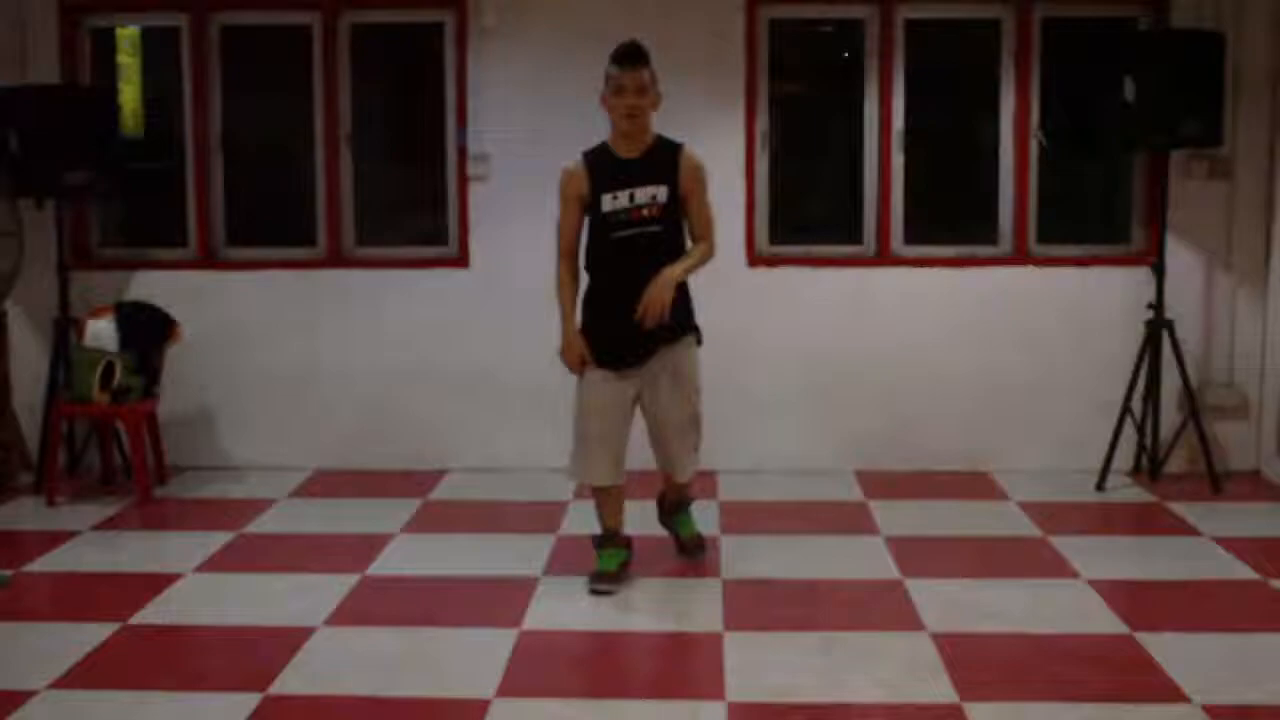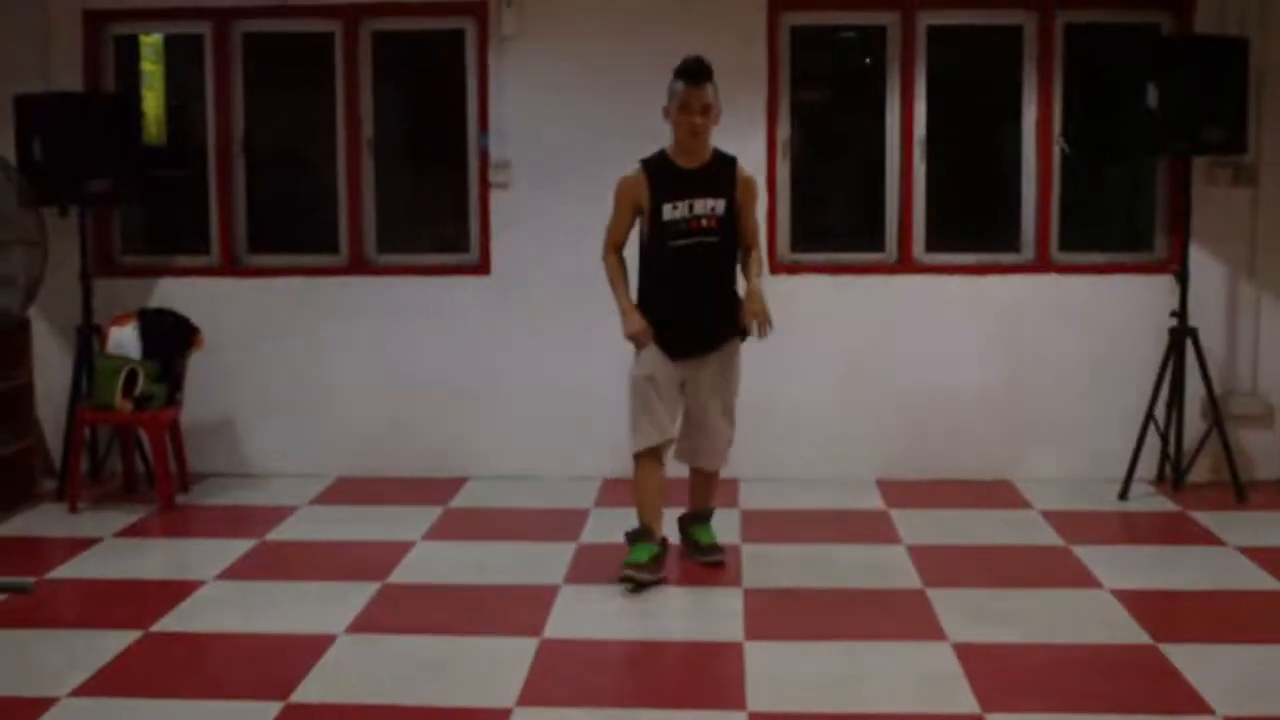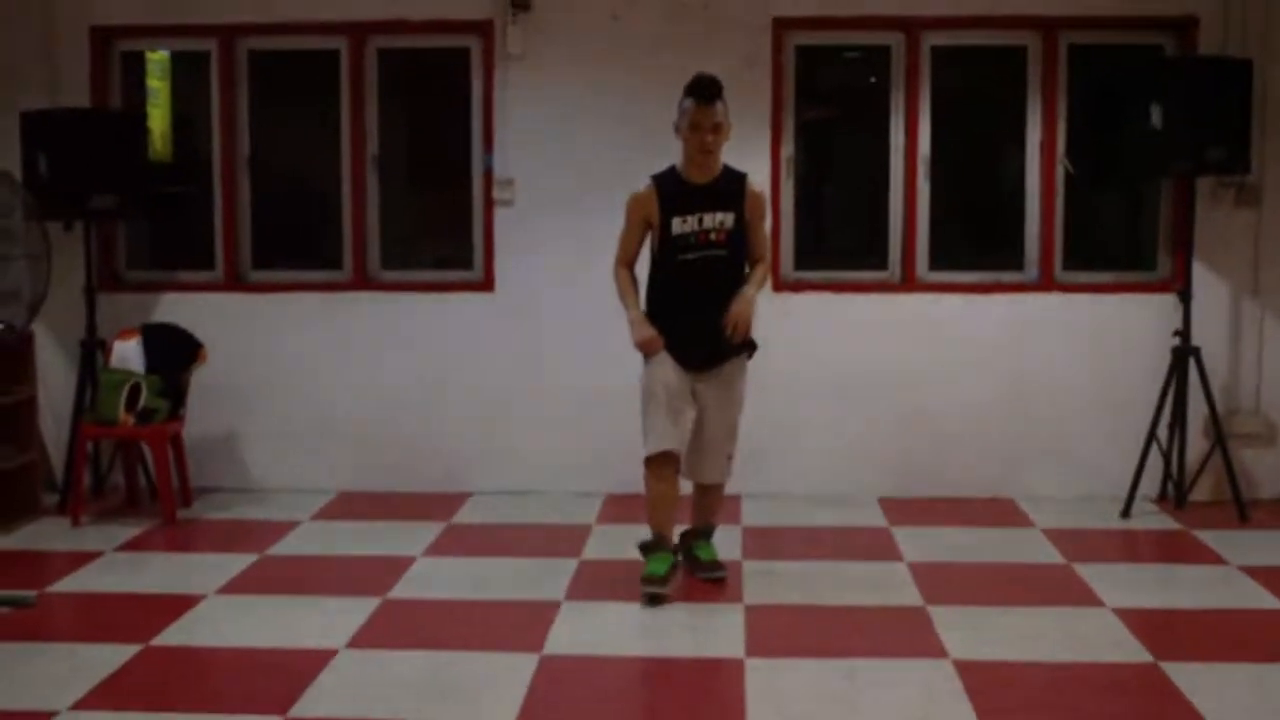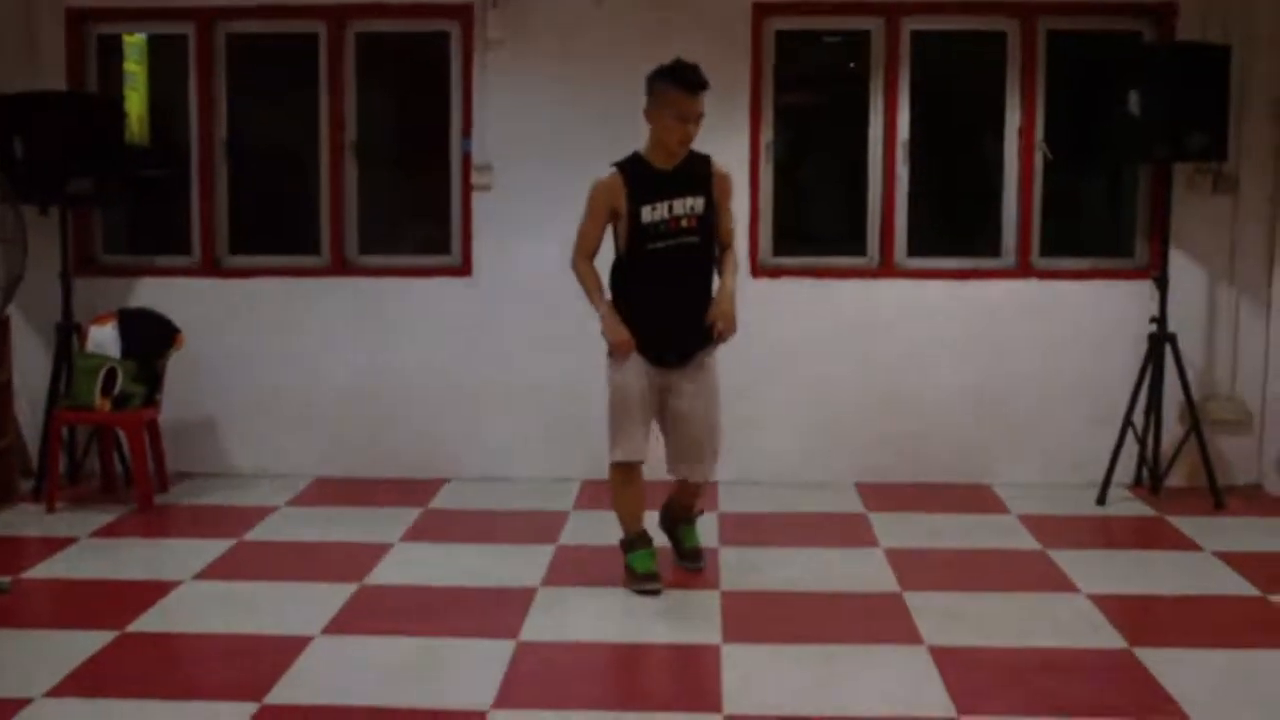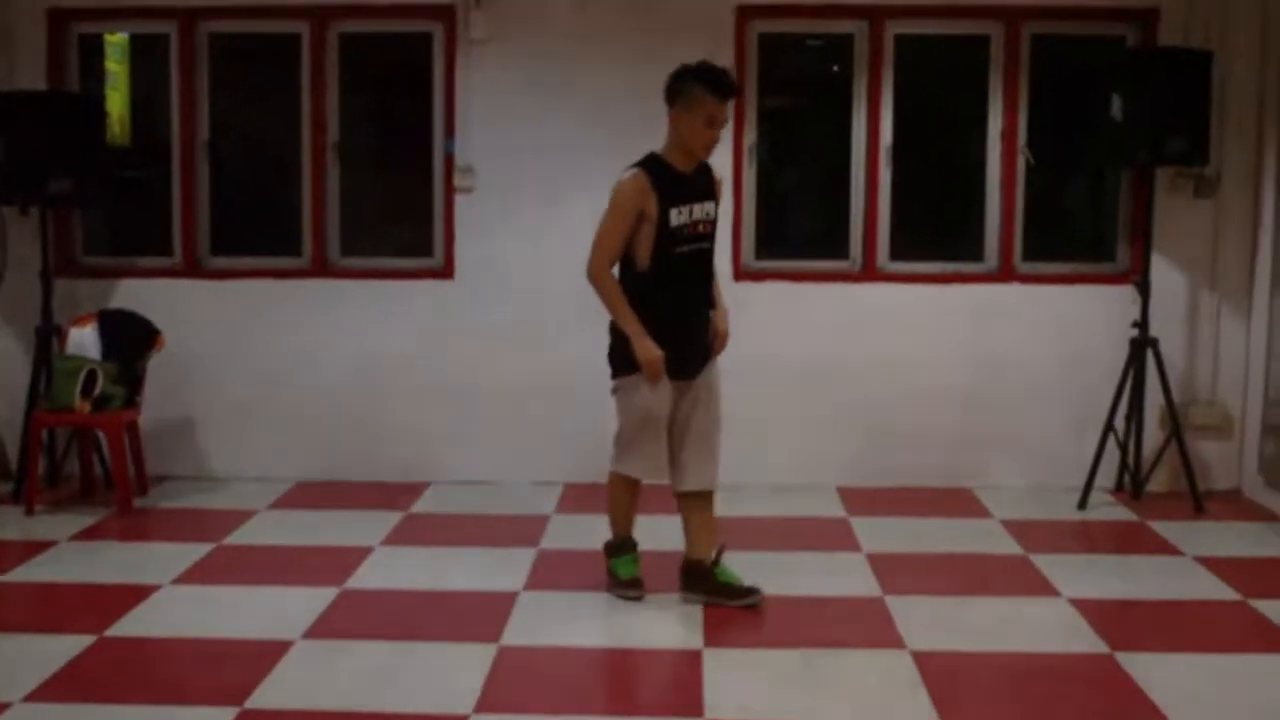
dt=0.5s
person 1, frame 1
left shoulder: (684, 165)
right shoulder: (580, 174)
left elbow: (705, 243)
right elbow: (567, 257)
left wrist: (671, 274)
right wrist: (567, 329)
left hip: (670, 327)
right hip: (604, 331)
left knee: (679, 439)
right knee: (600, 444)
left ankle: (675, 508)
right ankle: (613, 545)
person 1, frame 2
left shoulder: (738, 178)
right shoulder: (639, 181)
left elbow: (750, 246)
right elbow: (613, 249)
left wrist: (754, 285)
right wrist: (628, 310)
left hip: (719, 331)
right hip: (659, 332)
left knee: (712, 439)
right knee: (651, 437)
left ankle: (697, 524)
right ankle: (648, 543)
person 1, frame 3
left shoulder: (747, 195)
right shoulder: (649, 196)
left elbow: (760, 260)
right elbow: (624, 264)
left wrist: (749, 294)
right wrist: (636, 318)
left hip: (724, 346)
right hip: (668, 344)
left knee: (714, 452)
right knee: (662, 449)
left ankle: (700, 539)
right ankle: (660, 549)
person 1, frame 4
left shoulder: (713, 178)
right shoulder: (615, 184)
left elbow: (726, 245)
right elbow: (582, 257)
left wrist: (727, 290)
right wrist: (607, 317)
left hip: (694, 339)
right hip: (635, 340)
left knee: (699, 451)
right knee: (628, 451)
left ankle: (680, 517)
right ankle: (636, 546)
person 1, frame 5
left shoulder: (710, 182)
right shoulder: (637, 185)
right elbow: (599, 268)
left wrist: (718, 308)
right wrist: (638, 339)
left hip: (697, 347)
right hip: (647, 350)
left knee: (697, 461)
right knee: (634, 457)
left ankle: (702, 567)
right ankle: (621, 551)
